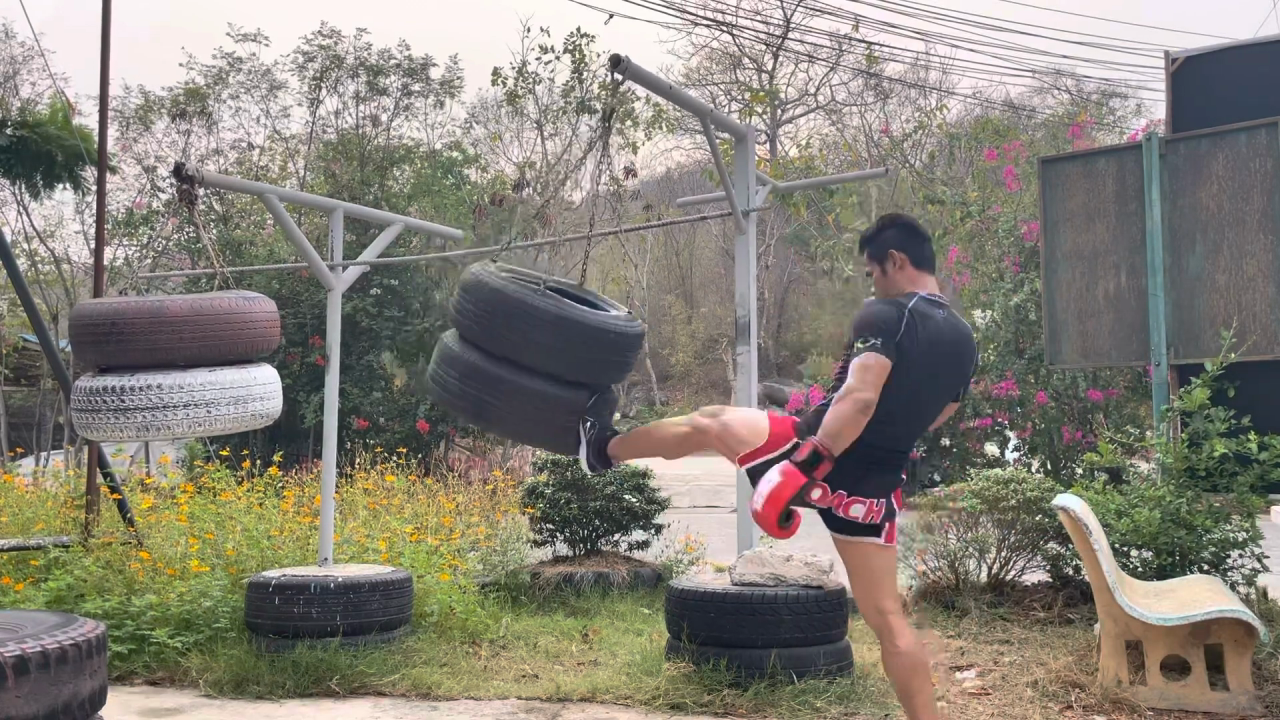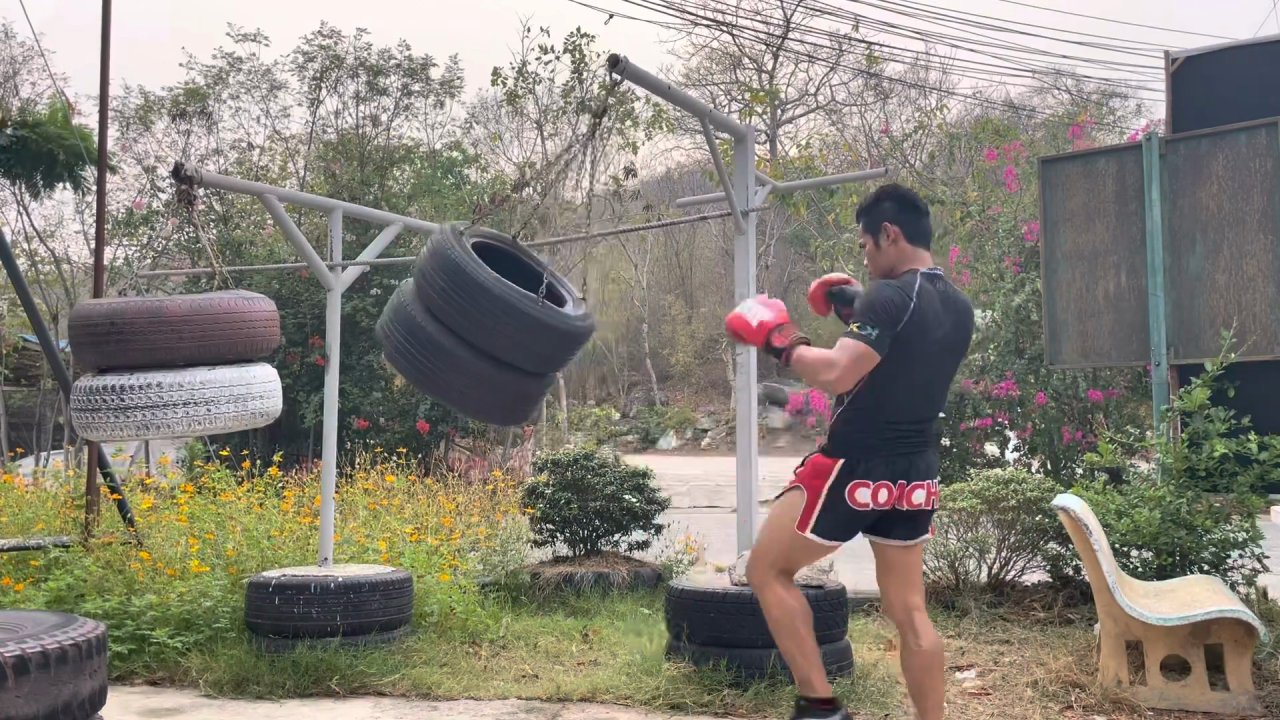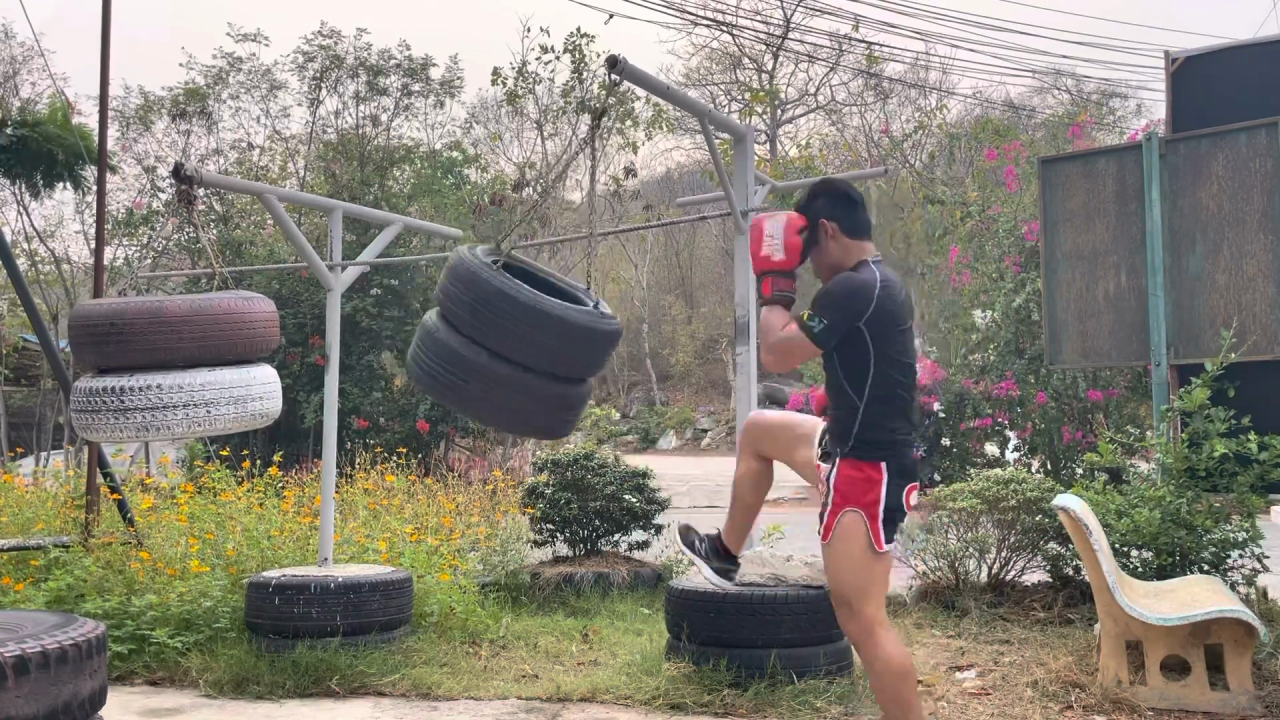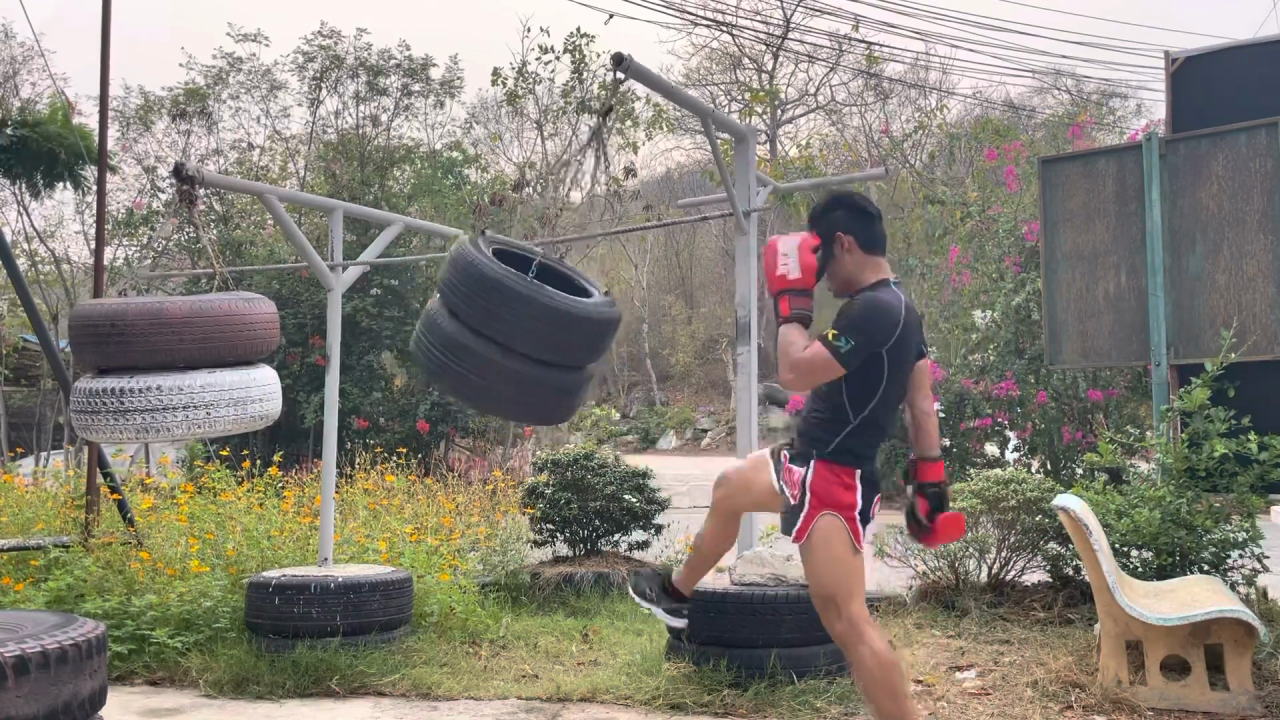
dt=0.3s
person 1, frame 1
left shoulder: (887, 315)
right shoulder: (964, 341)
left elbow: (858, 397)
left wrist: (808, 468)
left hip: (819, 459)
right hip: (874, 491)
left knee: (708, 422)
right knee: (889, 618)
left ankle: (607, 448)
person 1, frame 2
left shoulder: (890, 298)
right shoulder: (959, 306)
left elbow: (834, 374)
left wrist: (781, 341)
right wrist: (855, 310)
left hip: (852, 470)
right hip: (915, 480)
left knee: (768, 573)
right knee: (908, 613)
person 1, frame 3
left shoulder: (855, 291)
right shoulder: (883, 284)
left elbow: (775, 356)
left wrist: (773, 280)
left hip: (869, 474)
right hip: (851, 450)
left knee: (862, 621)
right knee: (757, 430)
right ankle: (726, 551)
person 1, frame 4
left shoulder: (873, 311)
right shoulder: (892, 306)
left elbow: (796, 373)
right elbow: (921, 402)
left wrist: (790, 301)
right wrist: (928, 480)
left hip: (831, 480)
right hip: (806, 462)
left knee: (847, 621)
right knee: (730, 488)
right ankle: (675, 592)
